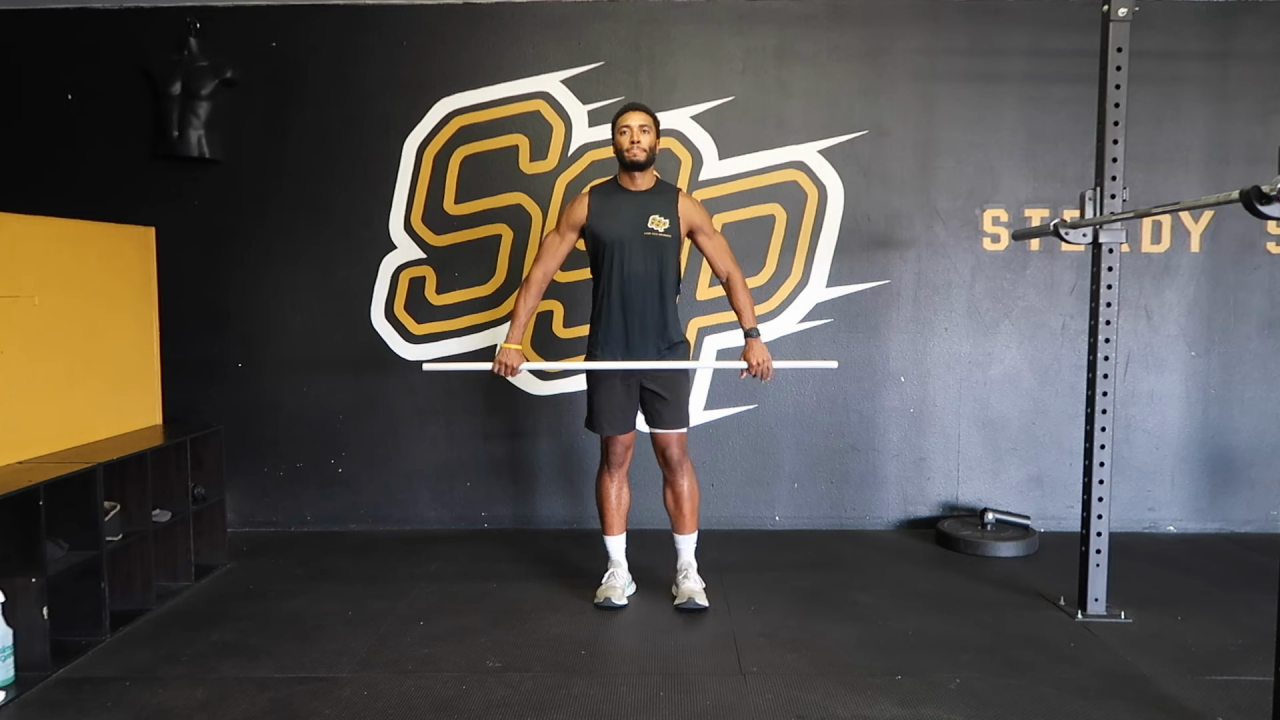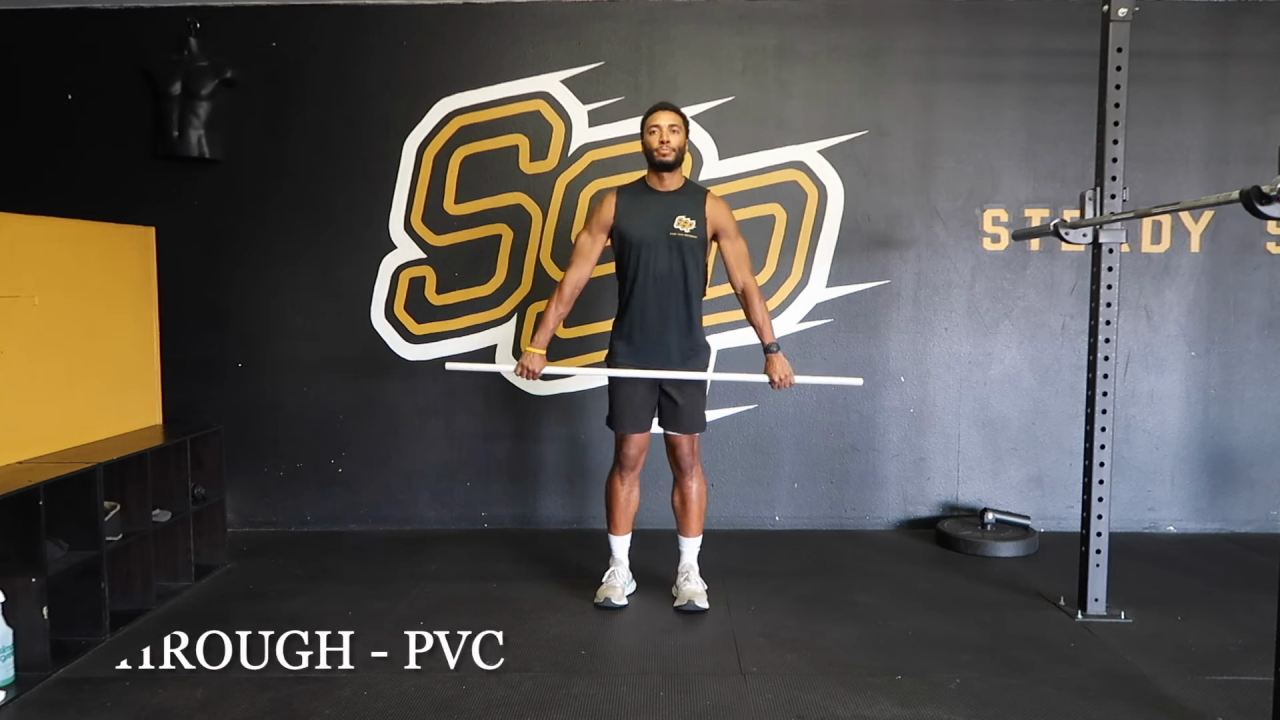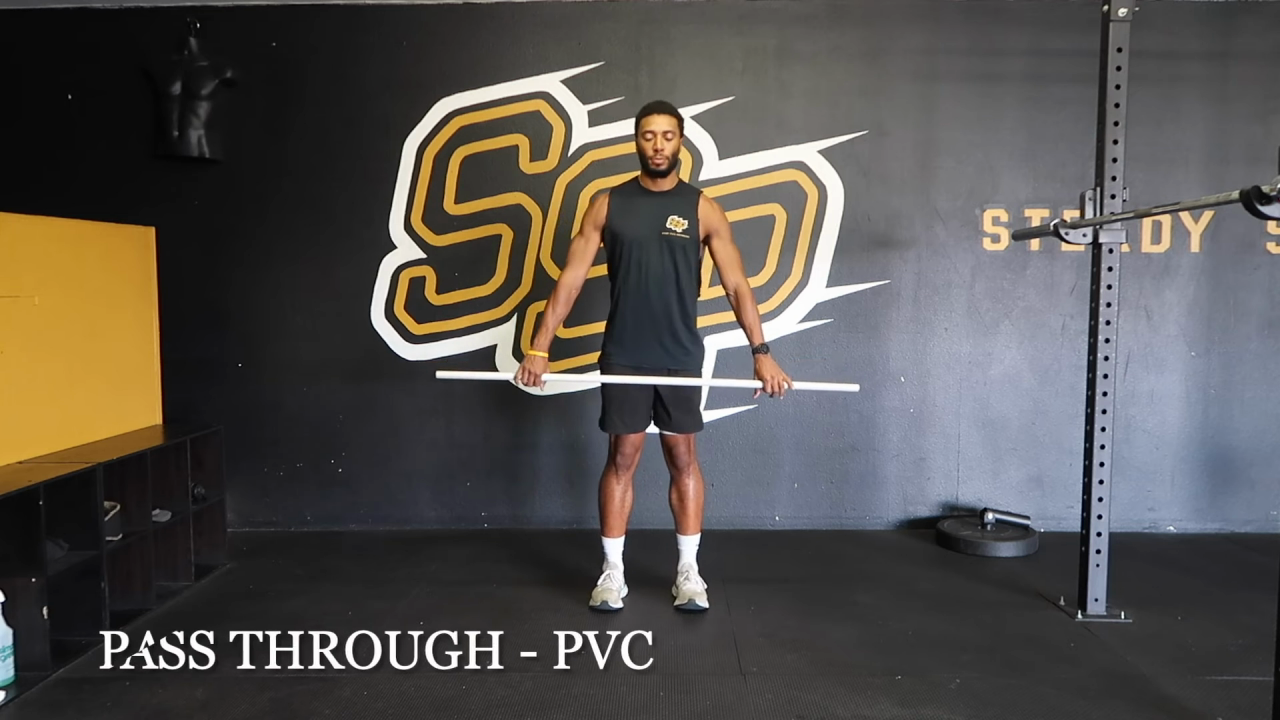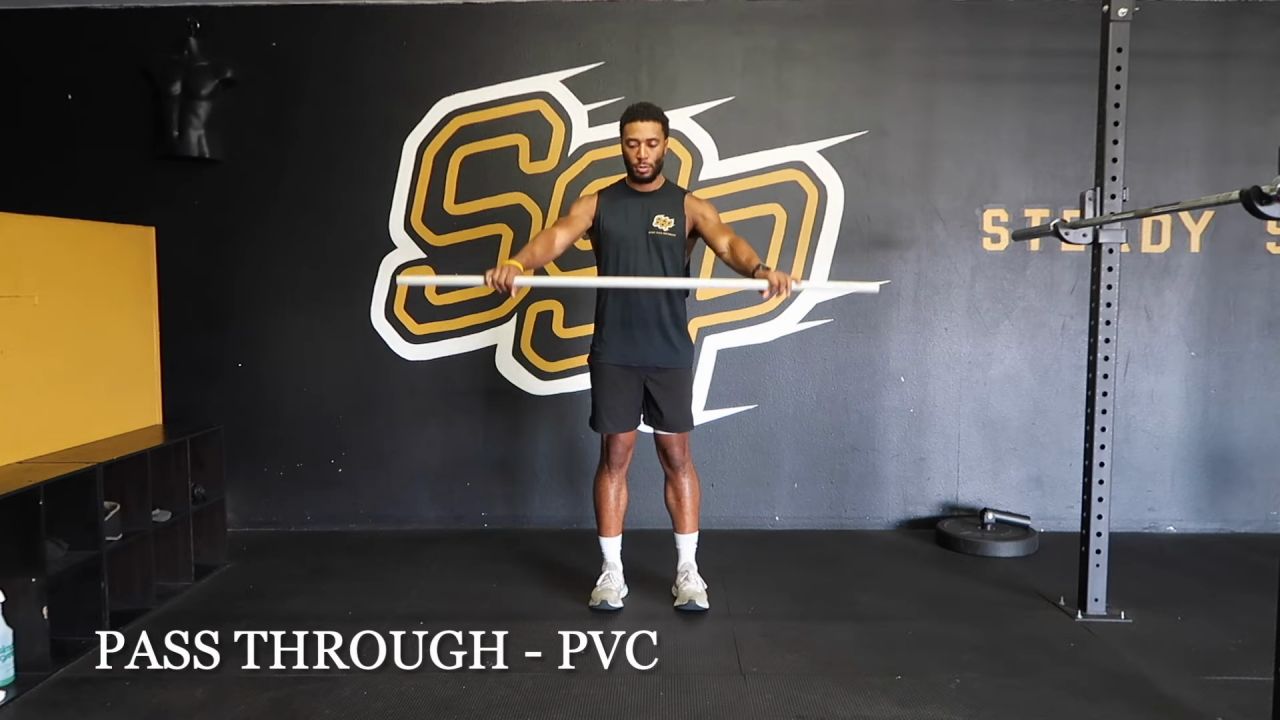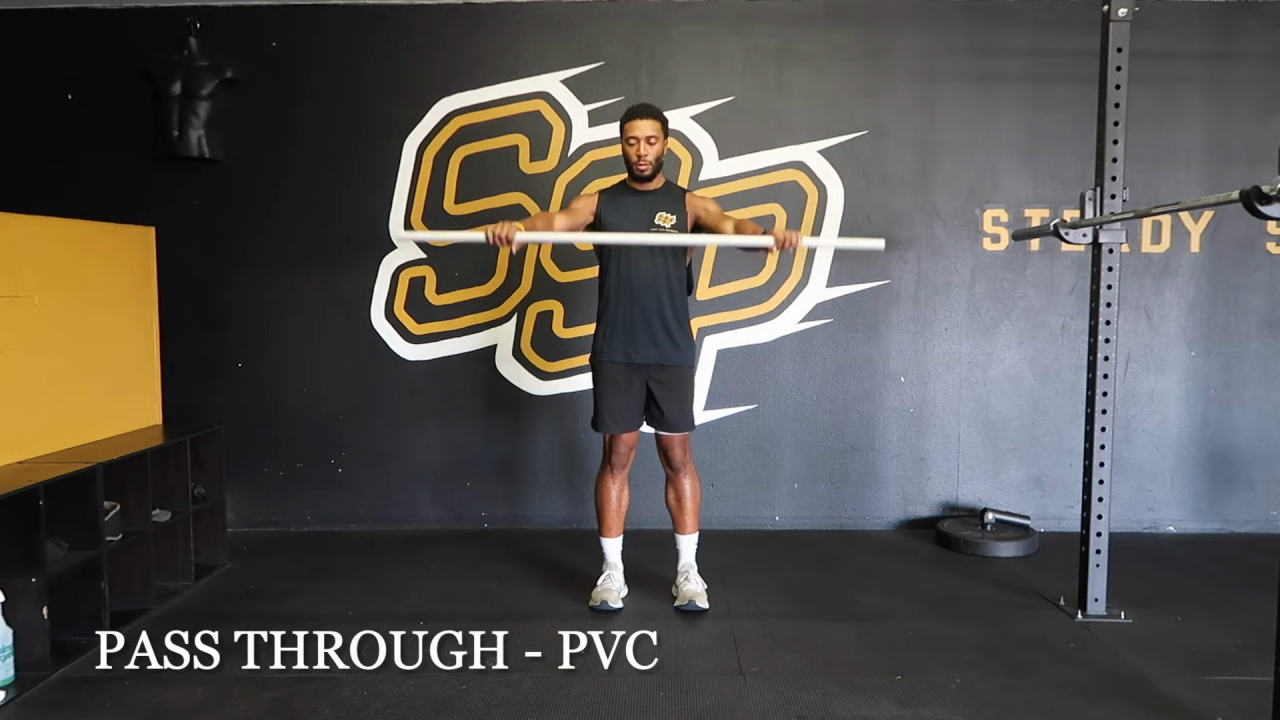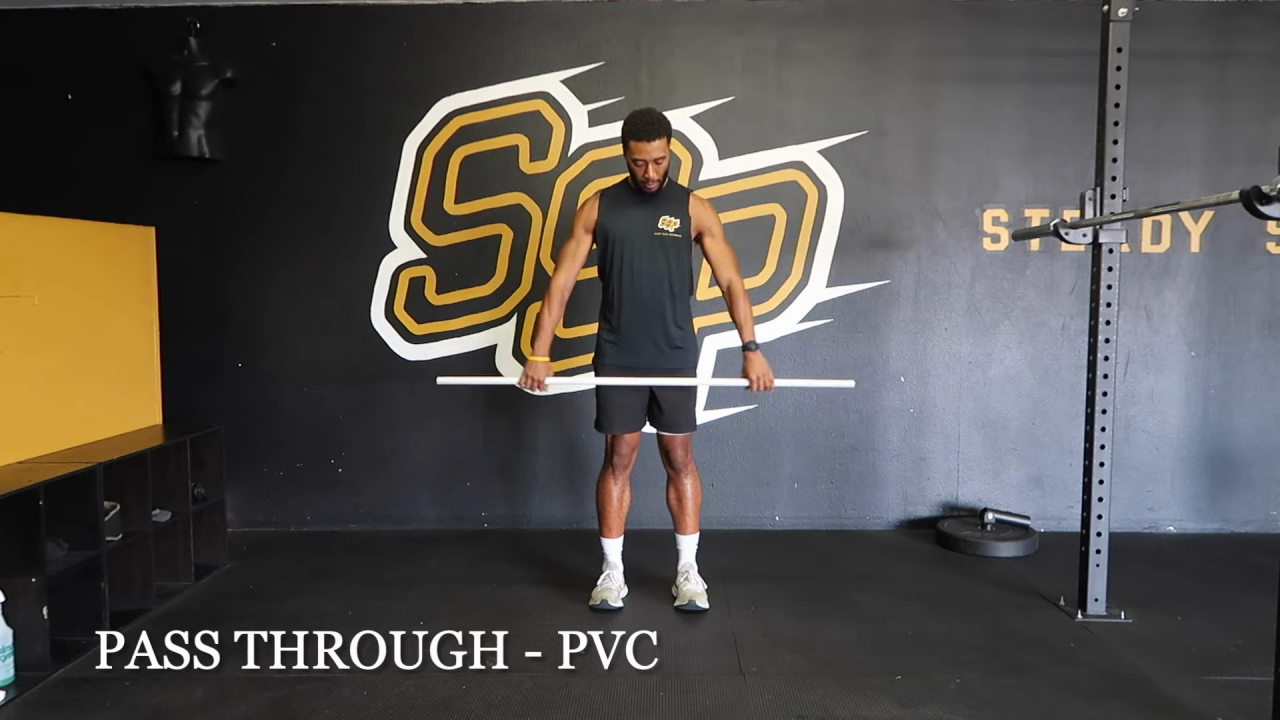
dt=0.5s
person 1, frame 1
left shoulder: (682, 205)
right shoulder: (587, 205)
left elbow: (729, 271)
right elbow: (540, 272)
left wrist: (752, 336)
right wrist: (513, 340)
left hip: (667, 352)
right hip: (609, 354)
left knee: (675, 456)
right knee: (615, 458)
left ankle: (687, 569)
right ankle: (617, 570)
person 1, frame 2
left shoulder: (710, 207)
right shoulder: (614, 204)
left elbow: (745, 283)
right elbow: (573, 278)
left wrist: (772, 349)
right wrist: (538, 344)
left hip: (686, 355)
right hip: (630, 353)
left knee: (686, 459)
right knee: (628, 458)
left ankle: (688, 571)
right ankle: (618, 570)
person 1, frame 3
left shoulder: (703, 208)
right shoulder: (607, 204)
left elbow: (736, 284)
right elbow: (570, 279)
left wrist: (761, 352)
right wrist: (540, 347)
left hip: (680, 356)
right hip: (623, 355)
left knee: (683, 459)
right knee: (621, 459)
left ankle: (688, 571)
right ankle: (613, 572)
person 1, frame 4
left shoulder: (689, 206)
right shoulder: (597, 203)
left elbow: (728, 242)
right elbow: (554, 237)
left wrist: (762, 268)
right wrist: (515, 265)
left hip: (670, 353)
right hip: (614, 353)
left knee: (677, 458)
right knee: (614, 458)
left ankle: (687, 570)
right ankle: (612, 571)
person 1, frame 5
left shoulder: (691, 204)
right shoulder: (598, 202)
left elbow: (731, 226)
right elbow: (555, 221)
left wrist: (768, 232)
right wrist: (518, 226)
left hip: (672, 353)
right hip: (615, 353)
left knee: (678, 458)
right knee: (616, 458)
left ankle: (687, 571)
right ankle: (612, 572)
person 1, frame 6
left shoulder: (695, 208)
right shoulder: (597, 207)
left elbow: (731, 281)
right elbow: (563, 280)
left wrist: (751, 348)
right wrist: (542, 350)
left hip: (675, 355)
right hip: (617, 357)
left knee: (680, 458)
right knee: (618, 458)
left ankle: (688, 571)
right ankle: (612, 571)
